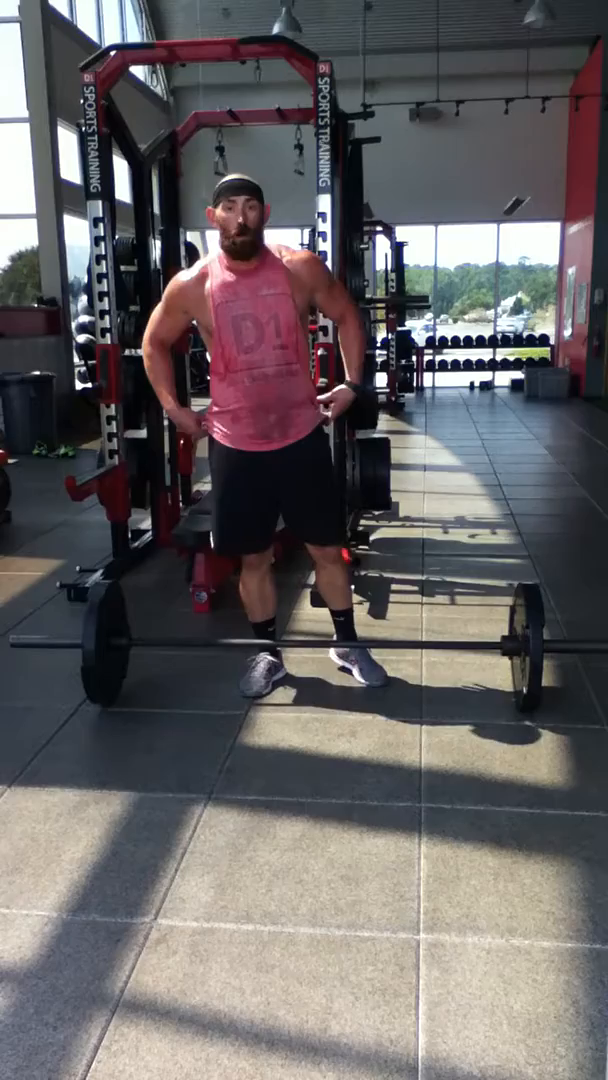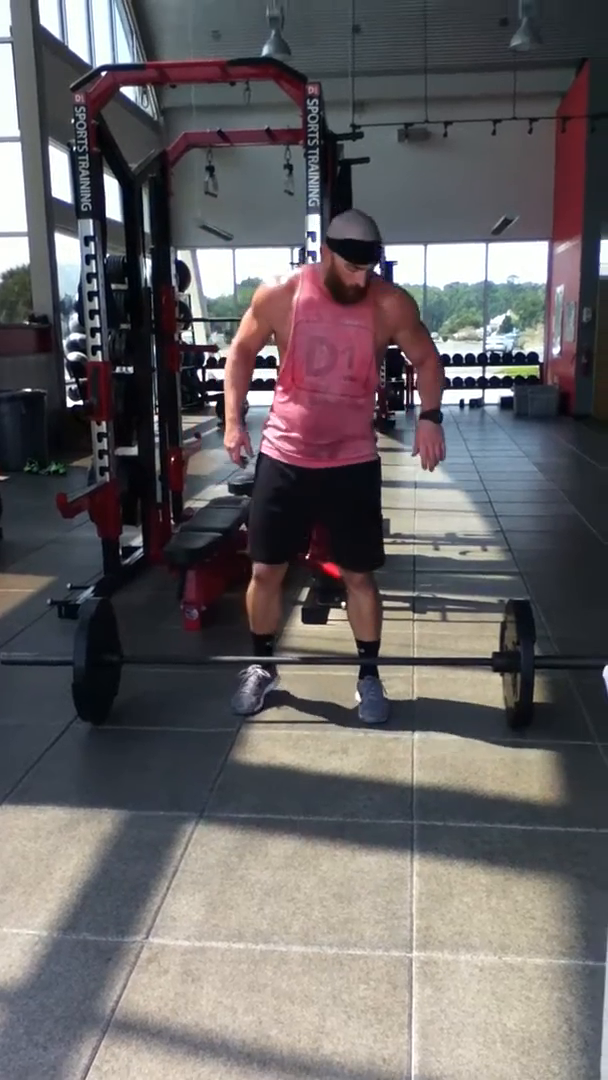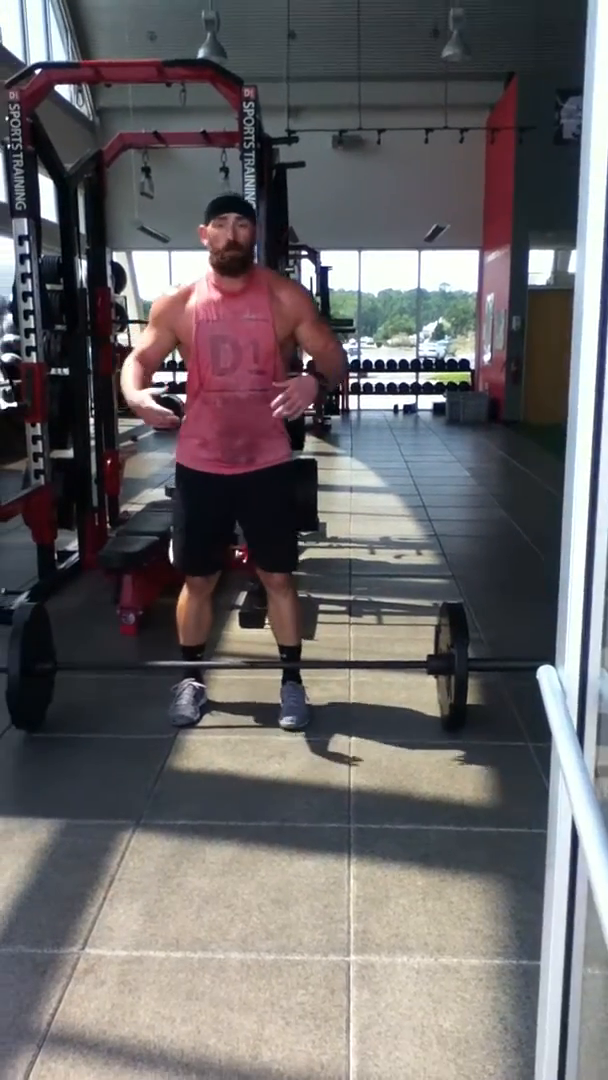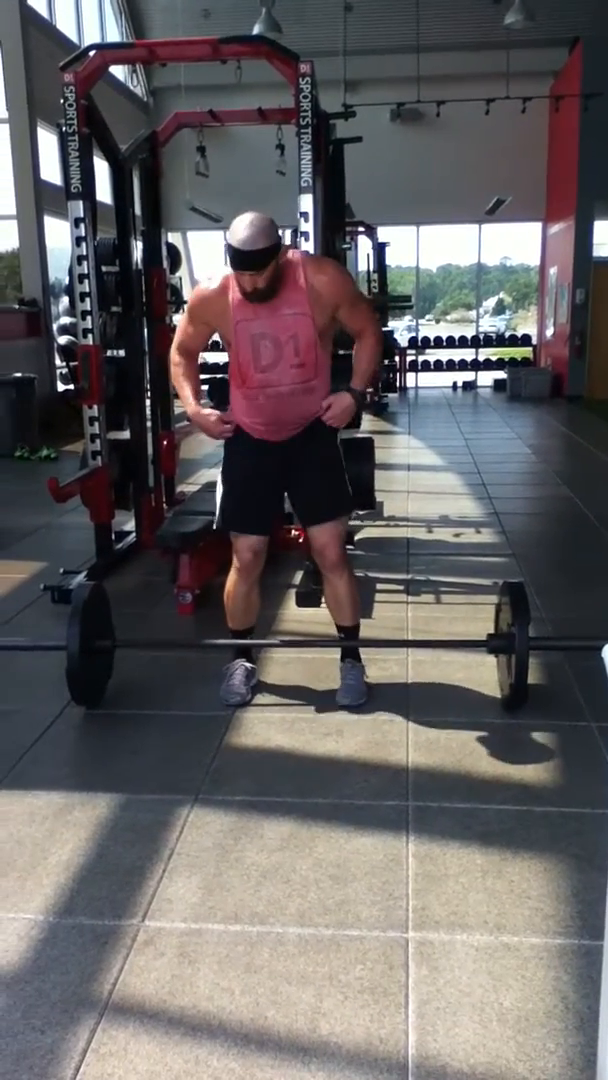
dt=1s
person 1, frame 1
left shoulder: (302, 268)
right shoulder: (190, 286)
left elbow: (347, 317)
right elbow: (155, 344)
left wrist: (352, 382)
right wrist: (175, 407)
left hip: (301, 436)
right hip: (235, 445)
left knee: (327, 549)
right knee: (252, 557)
left ankle: (346, 643)
right ankle: (268, 652)
person 1, frame 2
left shoulder: (392, 304)
right shoulder: (278, 295)
left elbow: (426, 359)
right elbow: (241, 351)
left wrist: (429, 416)
right wrist: (233, 420)
left hip: (352, 461)
right hip: (284, 456)
left knee: (358, 573)
right knee: (266, 569)
left ankle: (367, 673)
right ankle: (260, 665)
person 1, frame 3
left shoulder: (288, 297)
right shoulder: (176, 304)
left elbow: (333, 356)
right elbow: (140, 360)
left wrist: (314, 380)
right wrist: (136, 393)
left hip: (268, 463)
right hip: (200, 465)
left knee: (277, 577)
right knee: (197, 580)
left ankle: (291, 679)
right ankle: (192, 677)
person 1, frame 4
left shoulder: (324, 281)
right shoulder: (209, 298)
left elbow: (367, 331)
right elbow: (182, 353)
left wrist: (354, 392)
right wrist: (193, 406)
left hip: (313, 433)
right hip: (249, 439)
left knee: (330, 551)
right knee: (246, 557)
left ankle: (351, 658)
right ankle: (242, 658)
